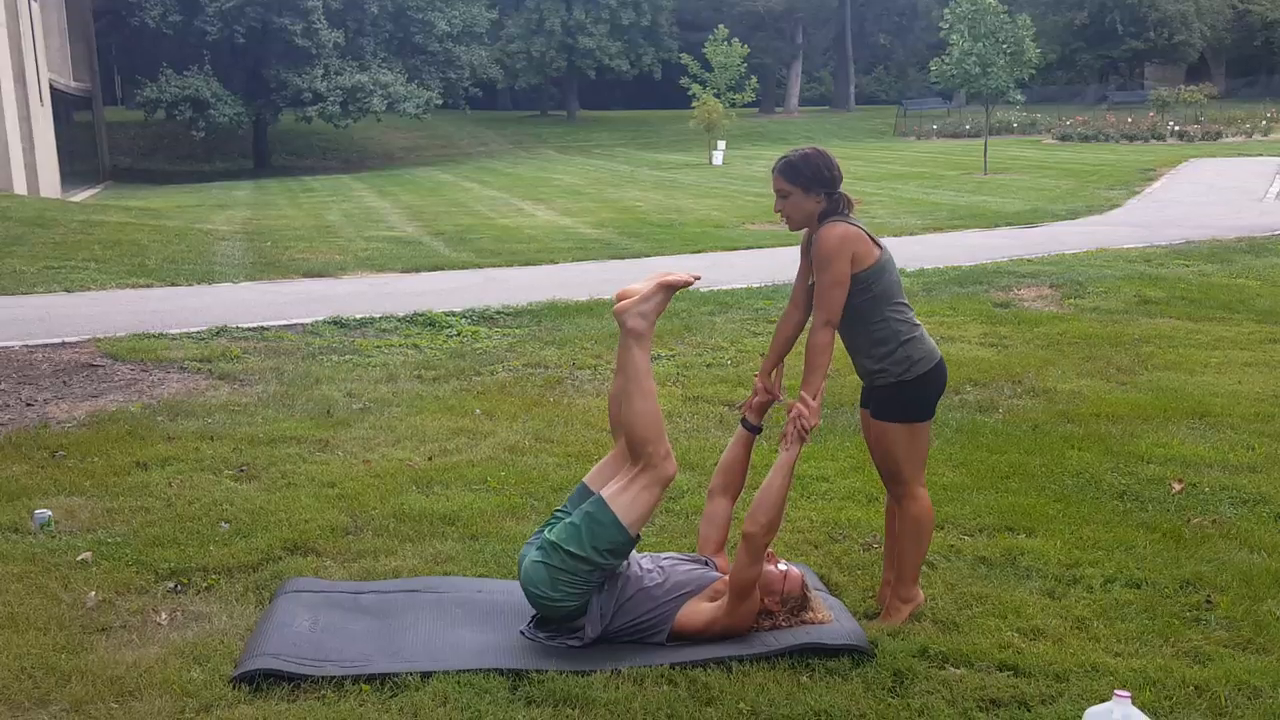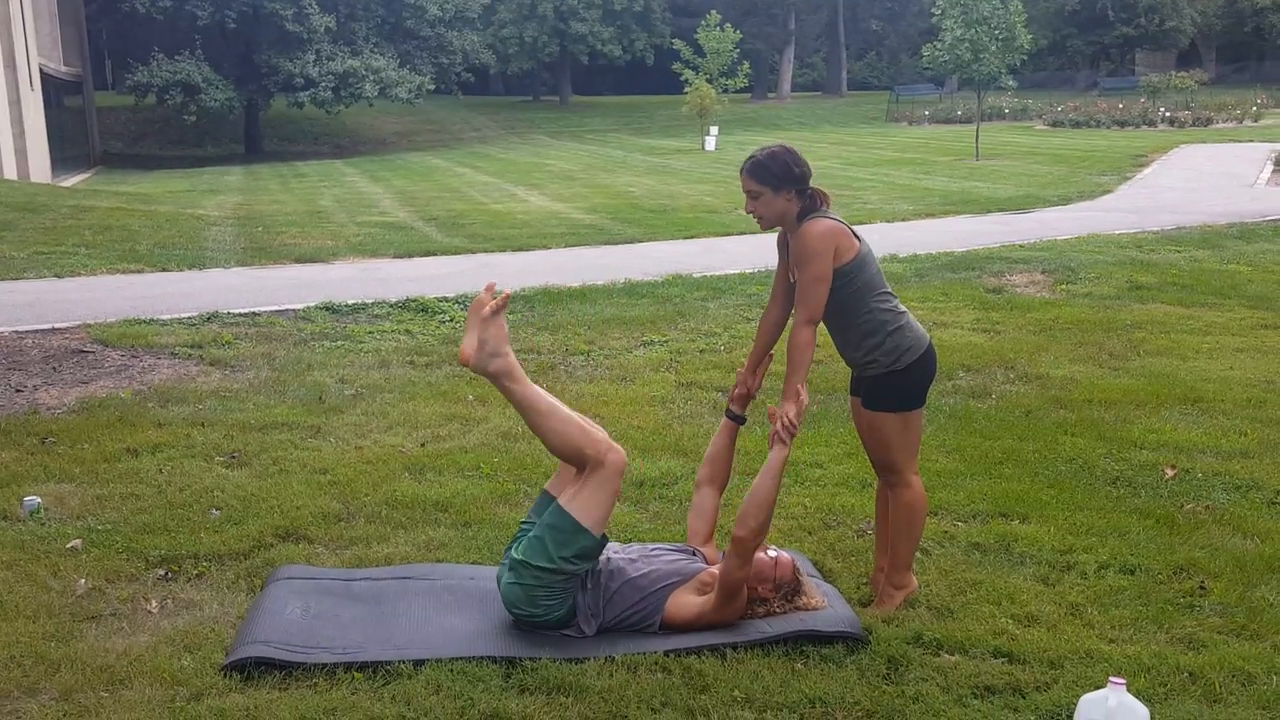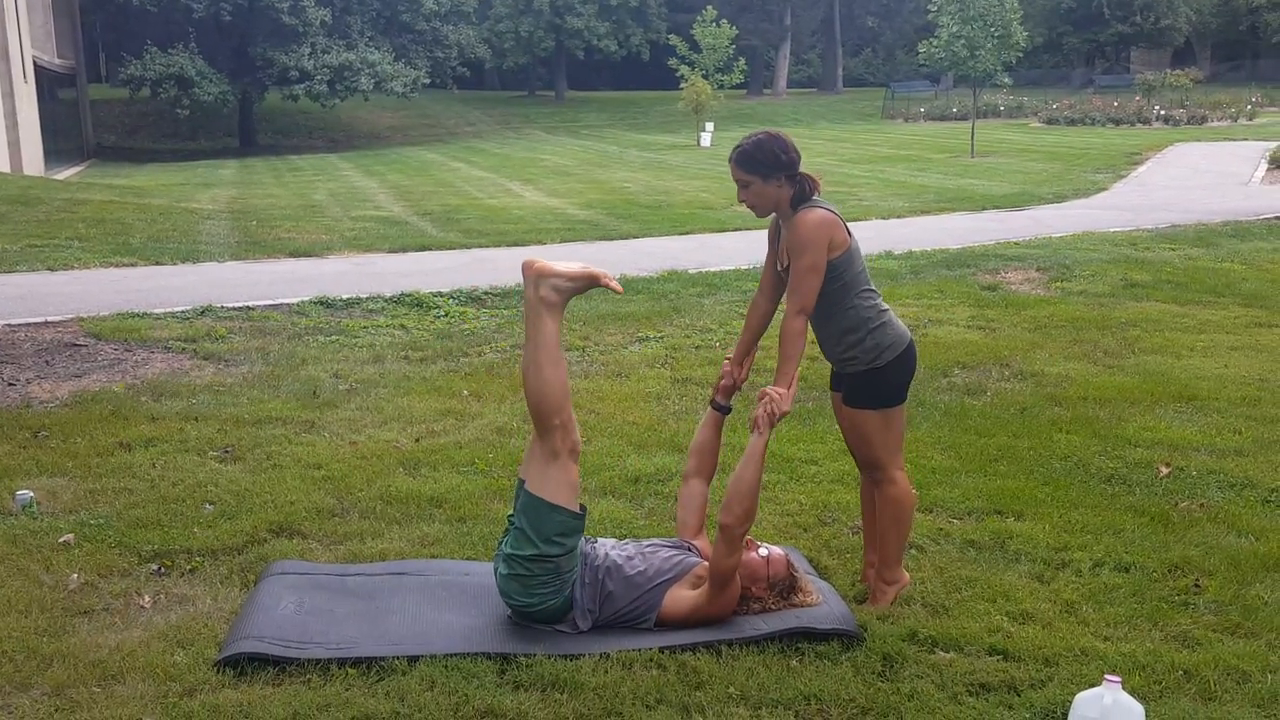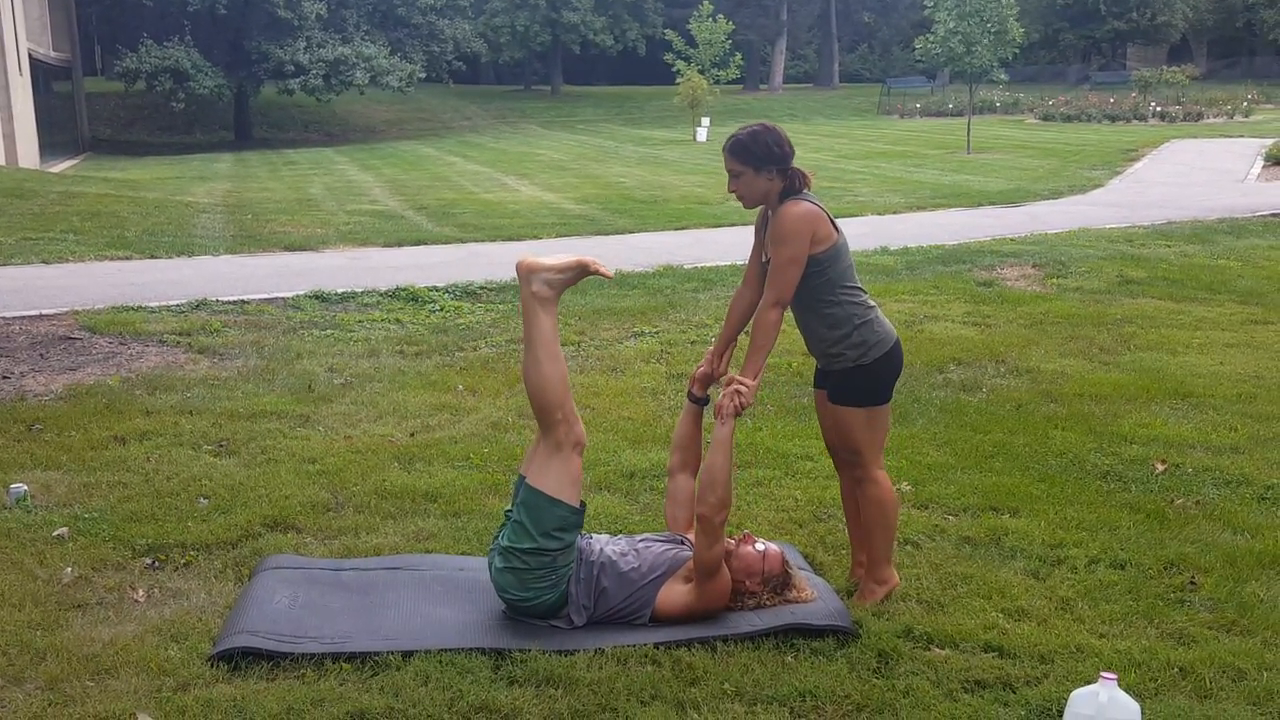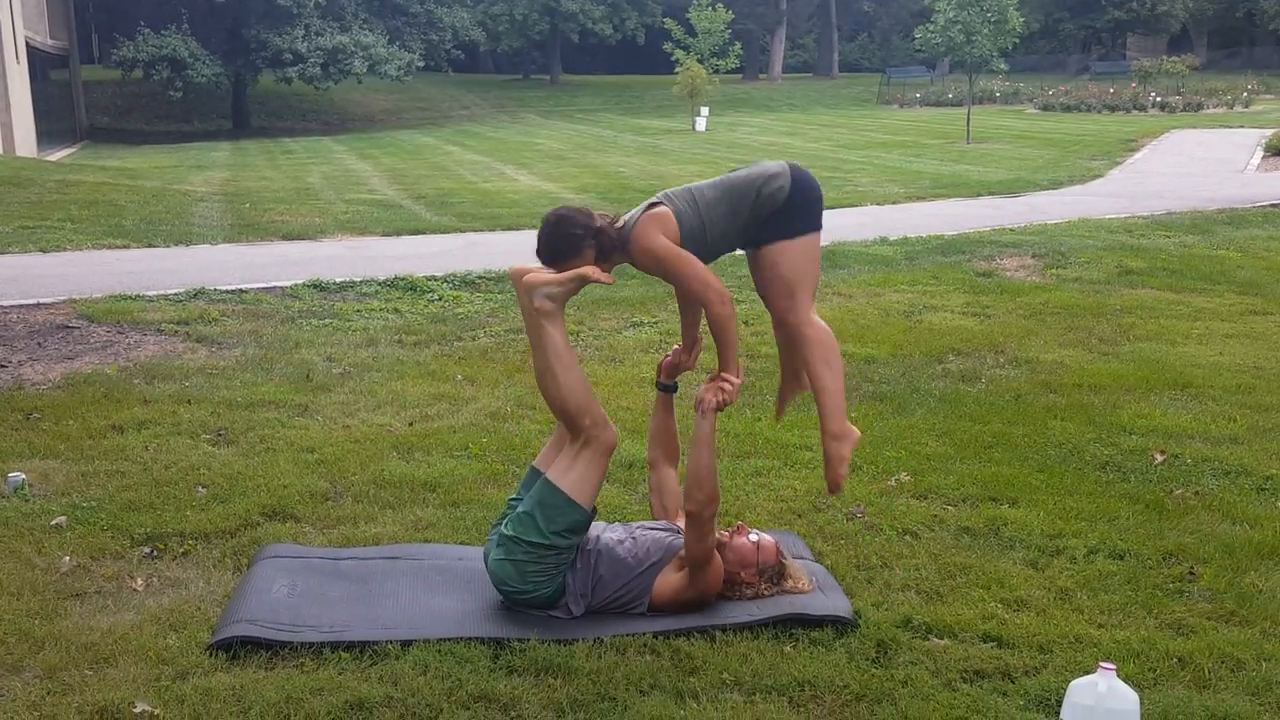
dt=1s
person 1, frame 1
left shoulder: (837, 237)
right shoulder: (815, 241)
left elbow: (826, 325)
right elbow: (797, 310)
left wrist: (807, 399)
right wrist: (766, 373)
left hip: (910, 374)
right hip: (883, 375)
left knee: (908, 486)
right knee: (893, 483)
left ankle: (908, 591)
right ankle: (891, 581)
person 1, frame 2
left shoulder: (816, 234)
right shoulder: (790, 236)
left elbow: (806, 323)
right elbow: (778, 308)
left wrist: (790, 400)
right wrist: (750, 371)
left hip: (901, 361)
right hip: (873, 363)
left knee: (900, 474)
right knee: (884, 471)
left ankle: (900, 578)
right ankle: (883, 568)
person 1, frame 3
left shoulder: (811, 223)
right shoulder: (783, 225)
left elbow: (798, 313)
right elbow: (766, 297)
left wrist: (782, 387)
right wrist: (739, 359)
left hip: (880, 358)
right hip: (851, 360)
left knee: (885, 470)
right knee: (867, 466)
left ankle: (891, 575)
right ankle: (873, 567)
person 1, frame 4
left shoulder: (796, 216)
right shoulder: (770, 217)
left elbow: (774, 303)
right elbow: (749, 288)
left wrist: (749, 377)
right wrist: (717, 353)
left hip: (866, 356)
right hip: (836, 357)
left knee: (864, 467)
right knee: (845, 463)
left ankle: (881, 573)
right ankle: (861, 564)
person 1, frame 5
left shoulder: (641, 242)
right shoulder: (625, 239)
left elbow: (718, 296)
right elbow: (692, 287)
left wrist: (728, 375)
right wrist: (687, 342)
left hip: (784, 196)
right hip: (770, 201)
left knee: (796, 316)
right knee: (780, 311)
left ankle: (837, 431)
right ankle: (793, 375)
person 2, frame 1
left shoulder: (736, 613)
right shoulder: (716, 571)
left elbow: (757, 533)
right elbow: (721, 493)
left wrist: (790, 449)
right wrist: (752, 421)
left hip: (558, 580)
right hip: (547, 561)
left knee: (655, 464)
right knee: (634, 450)
left ankle: (637, 329)
right ankle: (637, 324)
person 2, frame 2
left shoulder: (726, 602)
right shoulder: (704, 561)
left elbow: (745, 535)
right elbow: (709, 483)
left wrist: (781, 449)
right wrist: (736, 410)
left hip: (541, 593)
left knee: (606, 456)
right knee: (588, 444)
left ankle: (500, 365)
right ankle: (496, 361)
person 2, frame 3
left shoulder: (719, 597)
right shoulder: (699, 557)
left elbow: (732, 522)
right elbow: (695, 476)
left wrist: (760, 435)
right wrist: (721, 401)
left hip: (542, 587)
right hip: (532, 572)
left knee: (559, 440)
right knee: (552, 433)
left ankle: (547, 296)
right ankle: (544, 292)
person 2, frame 4
left shoulder: (712, 591)
right shoulder: (688, 550)
left elbow: (712, 513)
right elbow: (682, 469)
left wrist: (725, 424)
right wrist: (697, 394)
left hip: (535, 581)
right hip: (524, 567)
left knee: (564, 436)
right knee: (558, 431)
left ankle: (540, 290)
right ankle: (540, 290)
person 2, frame 5
left shoulder: (707, 579)
right shoulder: (683, 540)
left elbow: (700, 509)
right elbow: (662, 460)
left wrist: (707, 418)
right wrist: (665, 385)
left hip: (527, 571)
right hip: (513, 548)
left knee: (595, 434)
right knee: (578, 427)
left ankle: (544, 305)
right ankle: (535, 298)
